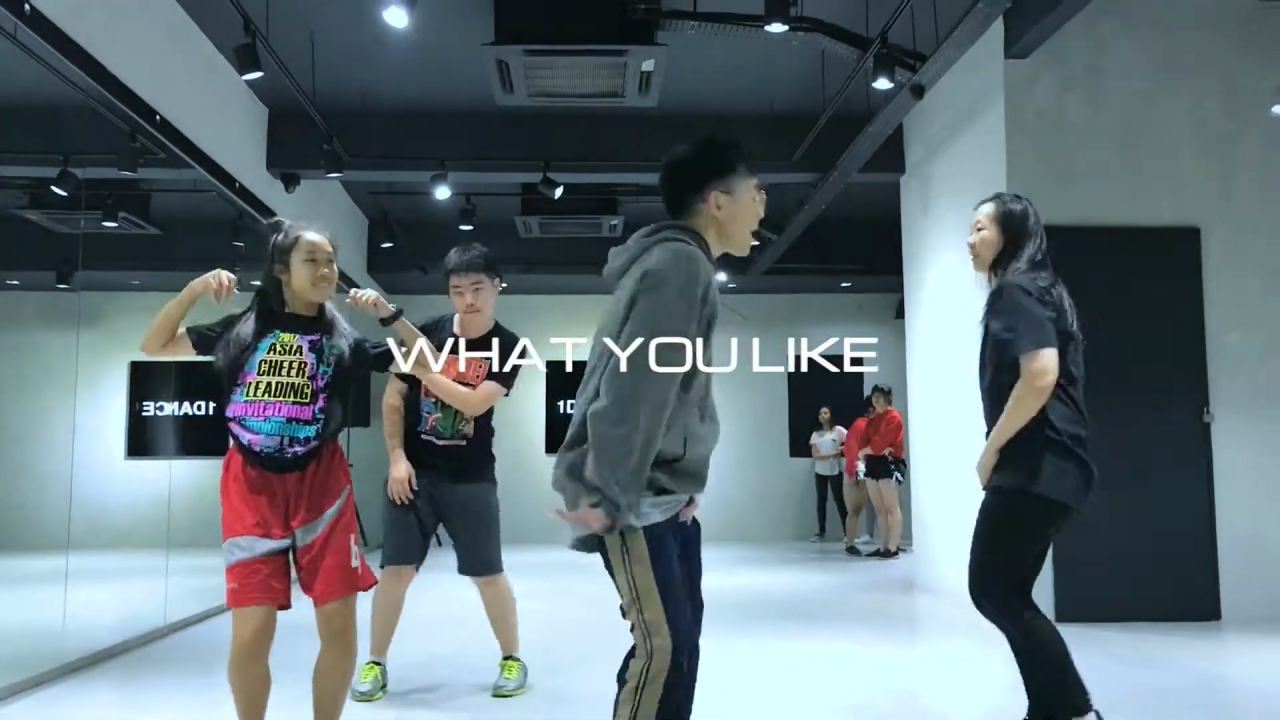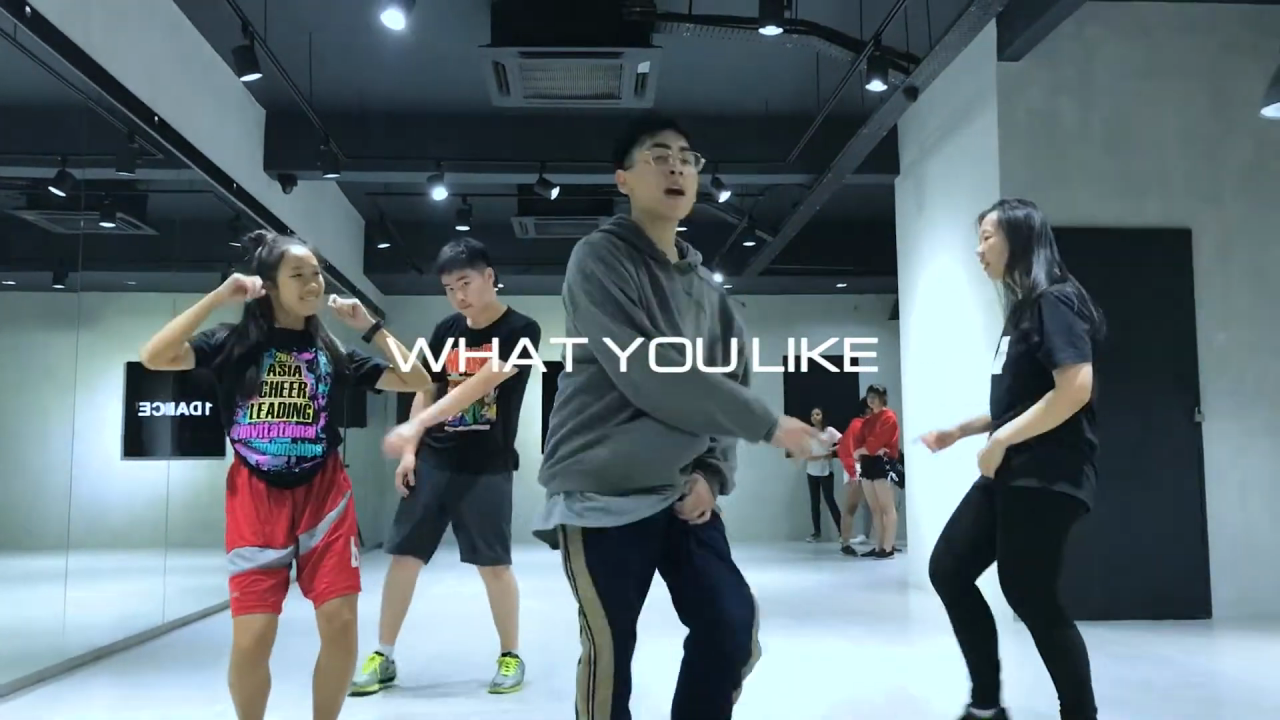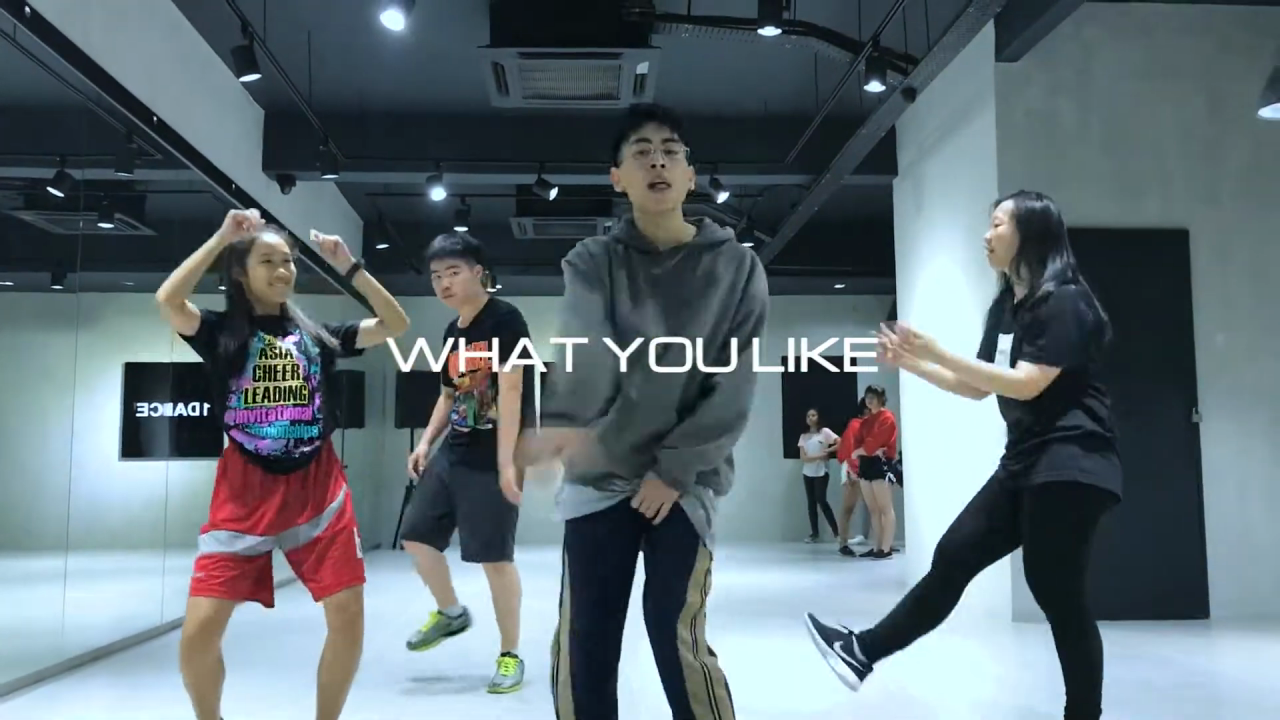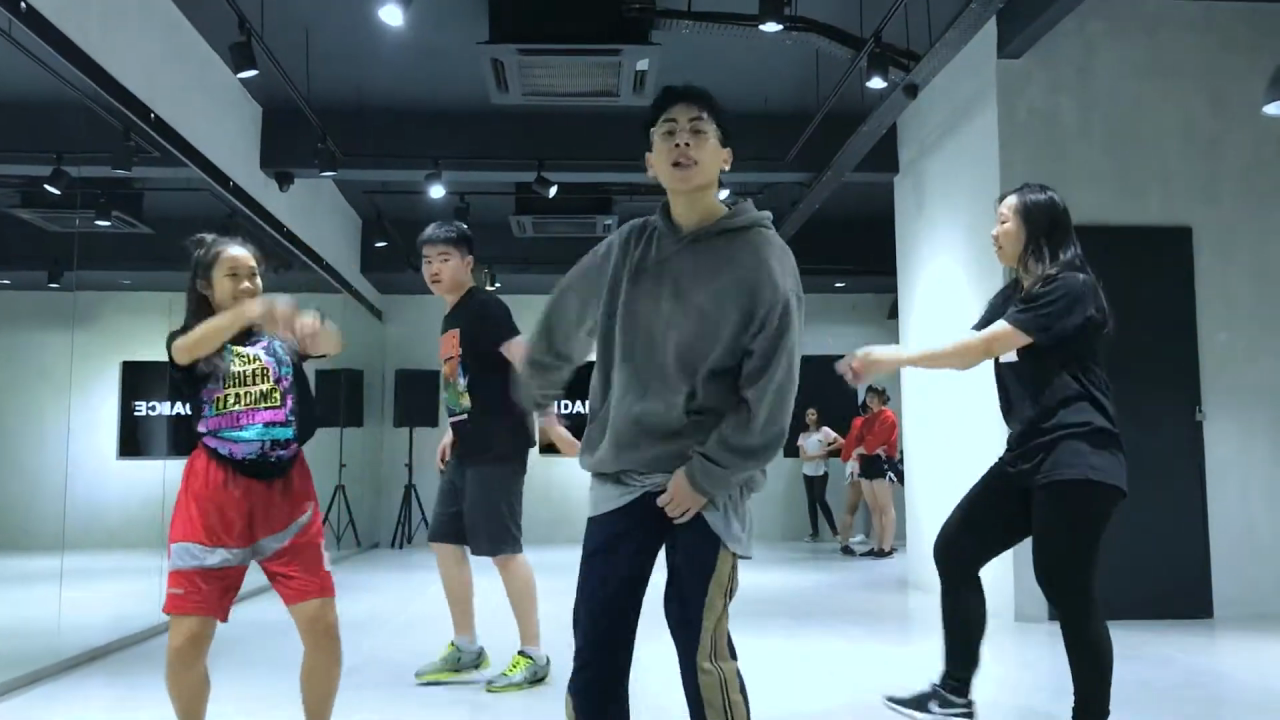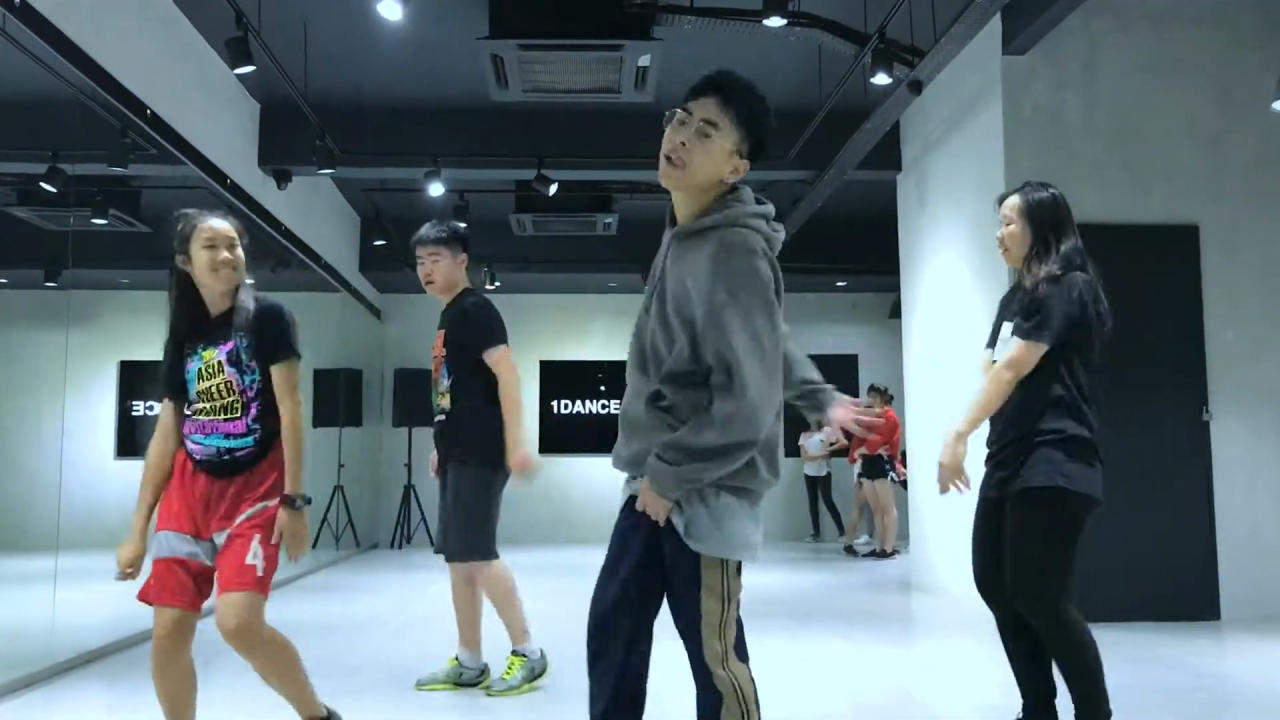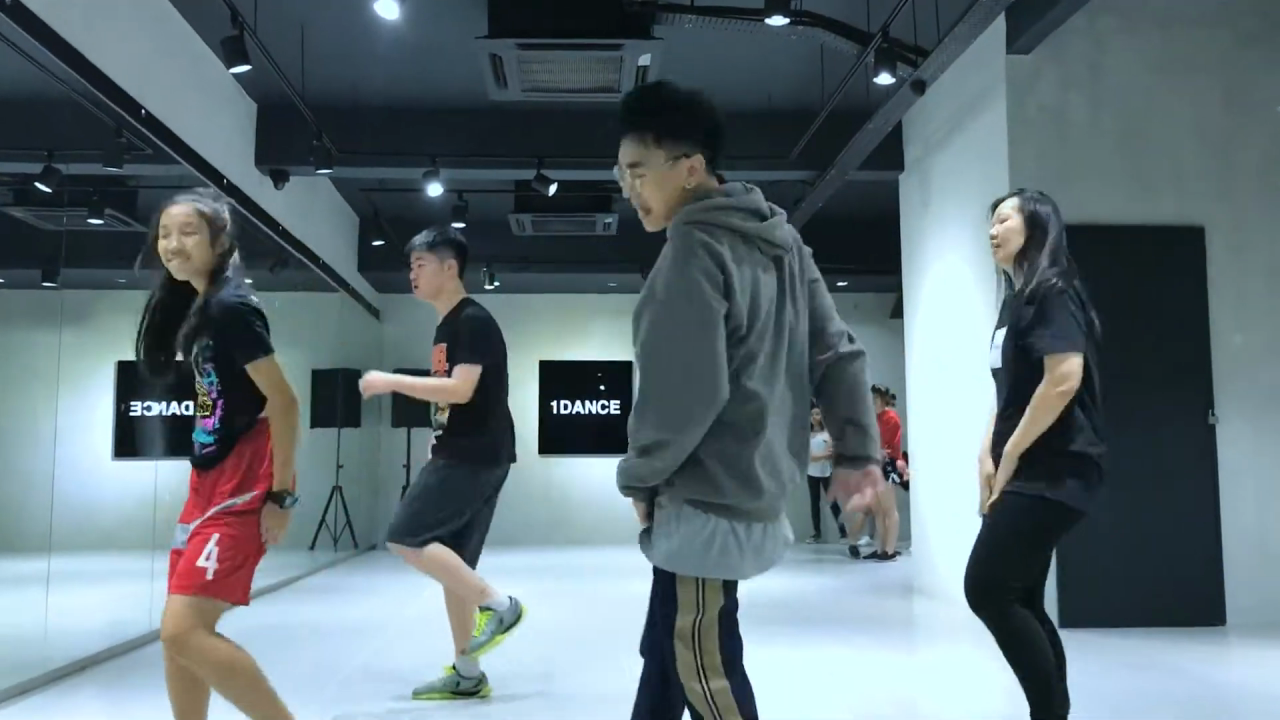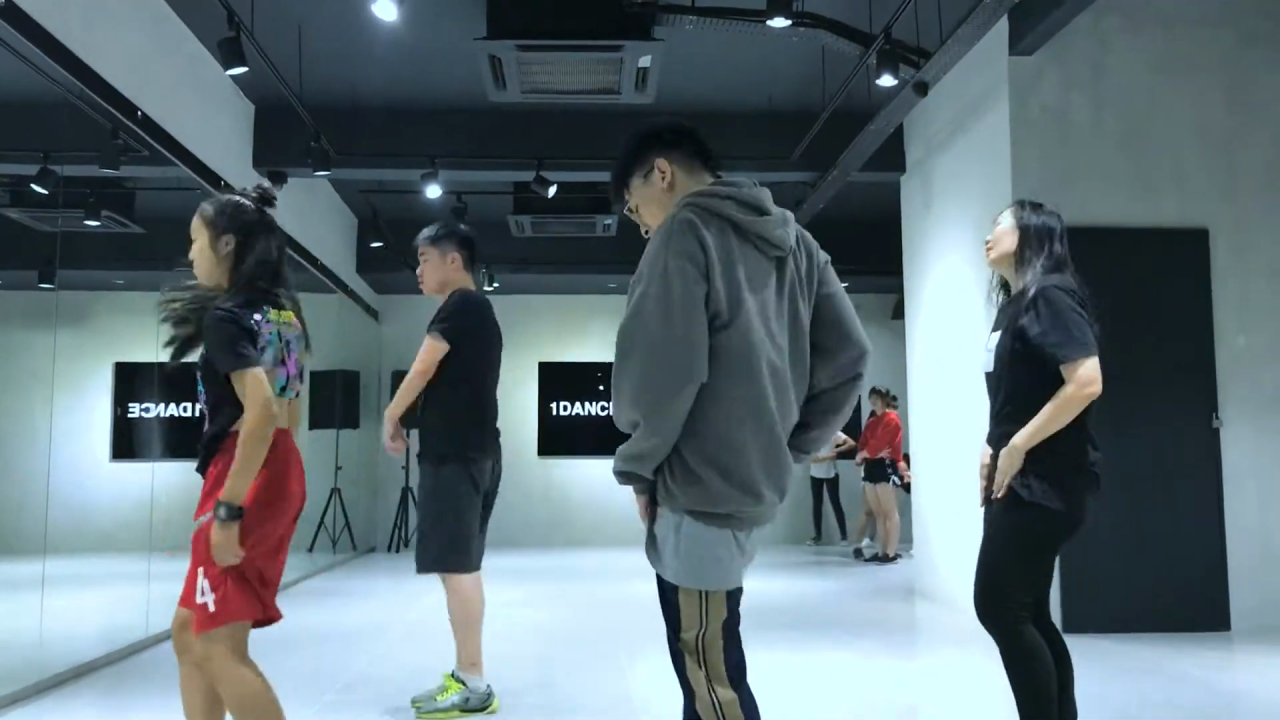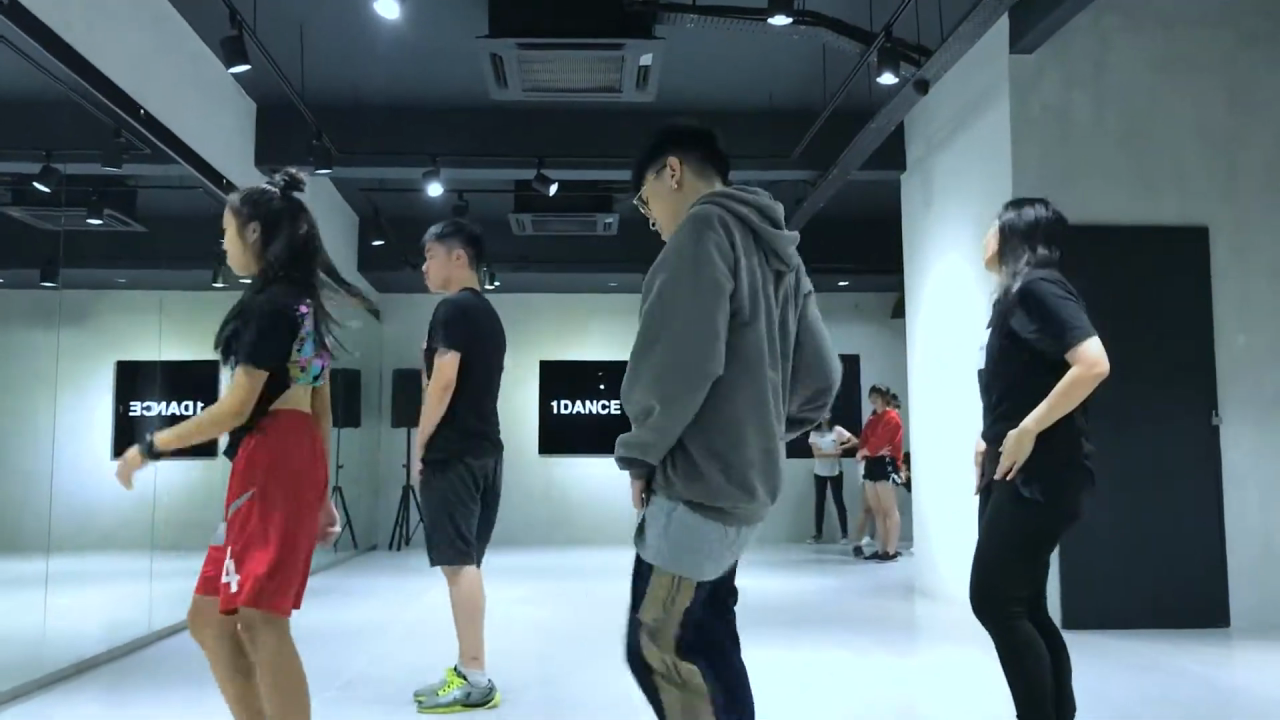
dt=0.2s
person 1, frame 1
left shoulder: (677, 266)
right shoulder: (676, 266)
right elbow: (634, 388)
left wrist: (683, 486)
right wrist: (611, 493)
left hip: (663, 491)
right hip: (632, 494)
left knee: (679, 635)
right knee: (662, 641)
person 1, frame 2
left shoulder: (702, 282)
right shoulder: (598, 257)
left elbow: (734, 378)
right elbow: (643, 369)
left wrist: (711, 471)
right wrist: (764, 423)
left hip: (679, 492)
right hip: (597, 491)
left knee: (732, 627)
right knee: (609, 650)
person 1, frame 3
left shoulder: (736, 265)
right shoulder: (595, 260)
left elbow: (736, 383)
right elbow: (589, 345)
left wrist: (675, 471)
right wrist: (570, 422)
left hip: (680, 488)
right hip: (599, 484)
left knee: (680, 641)
right knee: (582, 649)
person 1, frame 4
left shoulder: (761, 256)
right shoulder: (627, 248)
left elbow: (771, 392)
right elbow: (566, 325)
left wrist: (704, 474)
right wrist: (534, 386)
left hip: (711, 487)
right hip: (621, 481)
left knee: (702, 649)
right knee: (599, 643)
person 1, frame 5
left shoulder: (733, 249)
right shoulder: (685, 238)
left elbow: (748, 395)
right elbow: (767, 344)
left wrist: (669, 475)
right wrist: (820, 398)
left hip: (712, 493)
right hip: (660, 480)
left knee: (712, 650)
right knee: (612, 628)
person 1, frame 6
left shoulder: (692, 252)
right shoulder: (780, 243)
left elbow: (689, 395)
right elbow: (837, 352)
left wrist: (639, 476)
right wrist: (857, 448)
left hip: (705, 498)
right hip: (748, 486)
left knee: (701, 662)
right knee: (666, 649)
person 1, frame 7
left shoulder: (685, 233)
right shoulder: (793, 242)
left elbow: (659, 372)
right elbow: (847, 360)
left wrist: (638, 465)
right wrist: (787, 447)
left hip: (700, 491)
right hip: (754, 480)
left knee: (708, 669)
right knee: (703, 656)
person 1, frame 8
left shoulder: (704, 227)
right shoulder: (782, 252)
left elbow: (679, 360)
right elbow: (819, 382)
left wrist: (641, 452)
left hip: (693, 481)
right hip: (741, 480)
left knee: (657, 648)
right knee: (709, 643)
person 2, frame 1
left shoulder: (1018, 291)
right shoulder: (1037, 293)
left elbow: (1040, 378)
left wrist: (992, 445)
right wrist: (1000, 446)
left hip: (1034, 468)
right hip: (1041, 468)
left knee: (996, 592)
right knee: (1007, 595)
person 2, frame 2
left shoulder: (1056, 300)
right shoulder: (1023, 307)
left elbow: (1075, 390)
left wrist: (1001, 441)
right wrist: (959, 431)
left hip: (1049, 474)
right hip: (1012, 472)
left knee: (1030, 597)
right knee: (948, 569)
person 2, frame 3
left shoulder: (1063, 299)
right shoulder: (1005, 306)
left elbow: (1027, 384)
right elbow: (979, 387)
left wrist: (937, 352)
right wrist: (910, 362)
left hip: (1072, 464)
right hip: (1023, 462)
left knee: (1056, 593)
right knee: (952, 557)
right ankle: (864, 653)
person 2, frame 4
left shoulder: (1072, 289)
right shoulder: (1010, 296)
left elbow: (980, 348)
right elbow: (970, 351)
left wrist: (891, 358)
right wrist: (889, 359)
left hip: (1076, 460)
right hip: (1025, 458)
left knee: (1067, 592)
right knee: (955, 549)
person 2, frame 5
left shoulder: (1068, 288)
right shoulder: (1016, 297)
left elbow: (1015, 368)
right elbow: (993, 372)
left wrist: (958, 435)
right wrist: (961, 435)
left hip: (1053, 464)
right hip: (1010, 462)
left knee: (1035, 594)
right knee: (995, 585)
person 2, frame 6
left shoulder: (1053, 291)
right shoulder: (1014, 300)
left elbow: (1064, 380)
left wrist: (1011, 455)
right wrist: (990, 457)
left hip: (1051, 472)
right hip: (1020, 472)
left knee: (988, 590)
right knee: (1019, 600)
person 2, frame 7
left shoulder: (1050, 294)
right shoulder: (1012, 303)
left elbow: (1086, 384)
left wrist: (1017, 448)
right wrist: (992, 450)
left hip: (1045, 479)
right hip: (1016, 478)
left knee: (999, 605)
right knee: (1026, 612)
person 2, frame 8
left shoulder: (1038, 287)
right shoulder: (1012, 297)
left elbow: (1094, 365)
left wrist: (1027, 432)
right wrist: (989, 441)
left hip: (1039, 475)
right hip: (1011, 473)
left knee: (995, 601)
right knee: (1023, 607)
person 3, frame 1
left shoulder: (345, 339)
right shoulder: (244, 328)
left elbow: (431, 368)
right elbow: (152, 346)
left wrist: (388, 313)
right wrist: (194, 289)
left hip: (320, 483)
right hip: (251, 484)
left knee: (340, 632)
right knee: (250, 639)
person 3, frame 2
left shoulder: (333, 352)
right shoulder: (234, 343)
left elbow: (416, 379)
right elbow: (154, 357)
left wrist: (369, 325)
right wrist: (218, 295)
left hip: (323, 494)
right hip: (256, 498)
left knee: (341, 630)
right knee: (252, 642)
person 3, frame 3
left shoulder: (316, 333)
right shoulder: (220, 330)
left elbow: (396, 326)
right elbow: (168, 302)
left wrist: (350, 266)
right wrist: (222, 239)
left hip: (316, 483)
right hip: (244, 486)
left knee: (348, 619)
right knee: (199, 630)
person 3, frame 4
left shoulder: (282, 339)
right shoulder: (189, 347)
left elbow: (332, 342)
right elbow: (187, 347)
left wrist: (311, 327)
right wrist: (251, 312)
left hip: (285, 490)
right hip: (213, 493)
left knee: (322, 627)
right knee: (185, 644)
person 3, frame 5
left shoulder: (266, 317)
right shoulder: (180, 339)
left elbow: (290, 407)
right elbow: (166, 435)
left wrist: (294, 500)
right wrist: (137, 529)
left hip: (256, 485)
right hip: (192, 489)
left knee: (237, 622)
right knee: (168, 634)
person 3, frame 6
left shoulder: (230, 307)
right shoulder: (179, 315)
left elbow: (283, 401)
left wrist: (280, 495)
left hip: (241, 477)
right hip: (208, 477)
left knee: (184, 629)
right knee: (182, 629)
person 3, frame 7
left shoulder: (226, 315)
right shoulder: (280, 312)
left elbow: (259, 413)
left wrist: (230, 510)
left hip: (247, 480)
right hip: (270, 474)
left knee: (219, 648)
right knee: (189, 635)
person 3, frame 8
left shoulder: (268, 306)
right shoulder: (301, 303)
left elbow: (234, 410)
right elbow: (322, 407)
left wrist: (148, 447)
right wrist: (319, 493)
left hip: (268, 462)
right hip: (298, 459)
left knee: (261, 627)
right knee: (207, 620)
person 4, frame 1
left shoulder: (507, 347)
right shoulder: (425, 334)
left elbow: (476, 404)
right elbow: (393, 398)
left wrist: (424, 370)
right wrist: (397, 459)
left hip: (472, 475)
right hip: (416, 471)
left knee: (488, 573)
right knee: (397, 569)
left ankle: (512, 658)
right ankle: (376, 664)
person 4, frame 2
left shoulder: (521, 331)
right shoulder: (446, 331)
left elbow: (479, 384)
right elbow: (427, 393)
left wrist: (414, 424)
right wrist: (411, 450)
left hip: (489, 466)
right hip: (435, 461)
left knee: (494, 564)
right knee: (404, 555)
left ankle: (511, 656)
right ankle: (382, 657)
person 4, frame 3
left shoulder: (505, 319)
right shoulder: (452, 333)
left elbow: (510, 389)
left wrist: (505, 461)
right wrist: (426, 442)
left hip: (494, 459)
right hip: (454, 453)
left knee: (494, 557)
right knee: (416, 537)
left ankle: (511, 655)
right ankle: (451, 612)
person 4, frame 4
left shoulder: (484, 306)
right shoulder: (451, 317)
right wrist: (452, 433)
left hip: (495, 449)
right hip: (466, 450)
left knee: (503, 549)
right knee: (445, 543)
left ankle: (531, 655)
right ankle: (465, 648)
person 4, frame 5
left shoulder: (474, 309)
right shoulder: (451, 315)
left elbow: (506, 373)
left wrist: (516, 442)
right wrist: (443, 445)
left hip: (479, 452)
right hip: (460, 451)
left knee: (473, 555)
right knee: (456, 557)
left ankle: (527, 652)
right ankle: (469, 661)
person 4, frame 6
left shoulder: (473, 321)
right shoulder: (449, 324)
left elbow: (459, 390)
left wrist: (390, 382)
right wrist: (440, 448)
left hip: (478, 454)
right hip: (463, 455)
left knee: (405, 537)
right knee: (451, 557)
left ankle: (495, 603)
right ankle: (467, 670)
person 4, frame 7
left shoulder: (462, 305)
right shoulder: (473, 311)
left elbow: (422, 370)
left wrist: (391, 417)
left hip: (453, 454)
right hip: (475, 453)
left knee: (455, 568)
right knee: (459, 566)
right ankle: (467, 675)
person 4, frame 8
left shoulder: (453, 308)
right shoulder: (489, 315)
left elbow: (443, 384)
left wrist: (419, 445)
left hip: (452, 453)
right hip: (484, 451)
left knee: (457, 562)
right knee: (466, 562)
left ankle: (475, 679)
right ankle: (468, 671)
